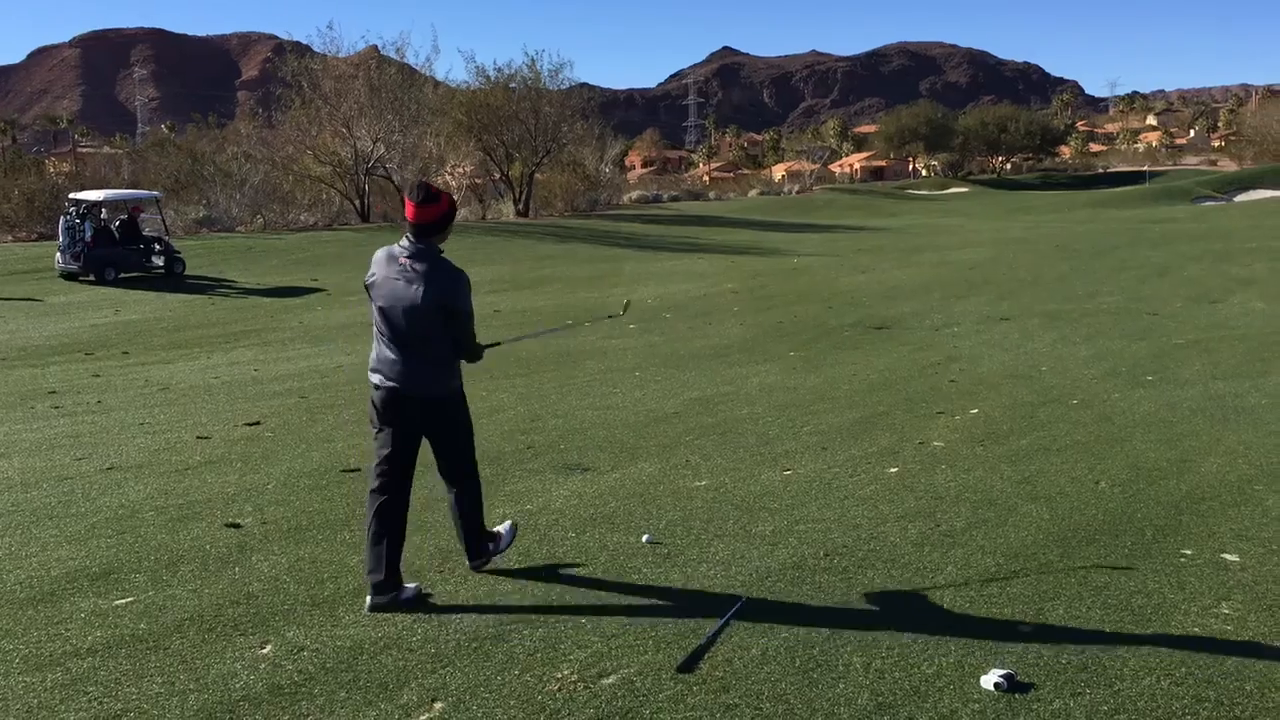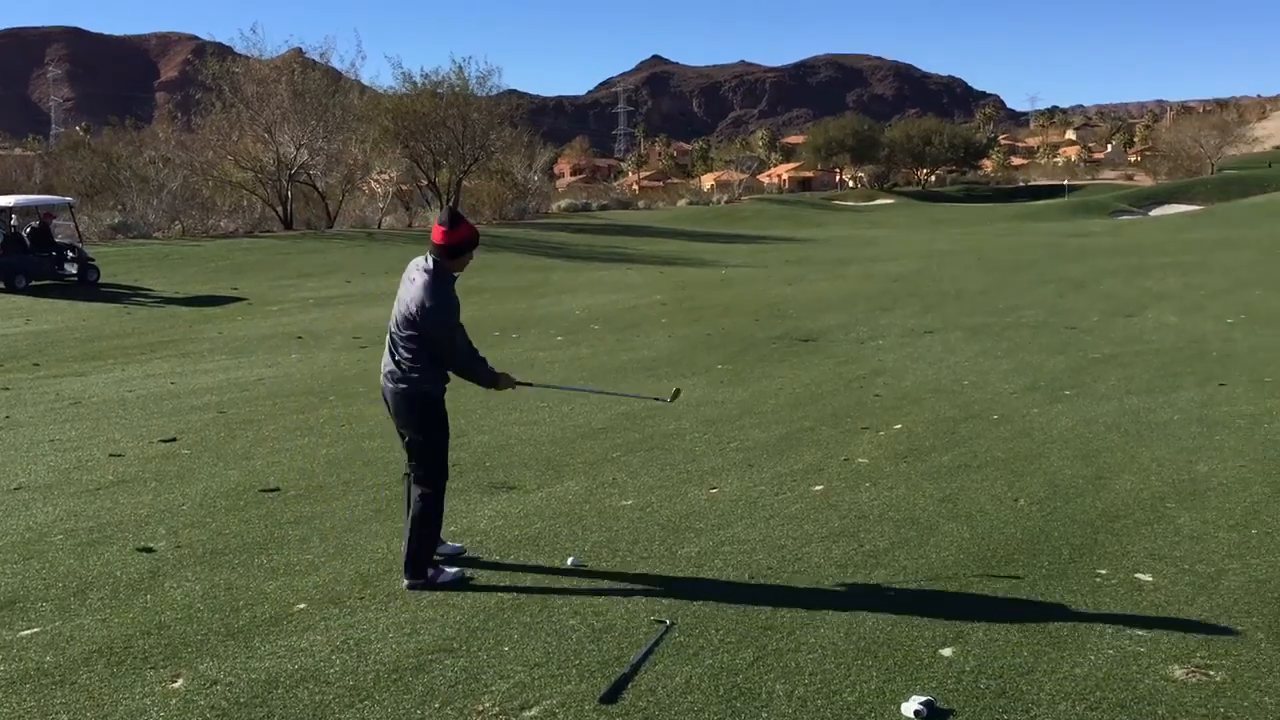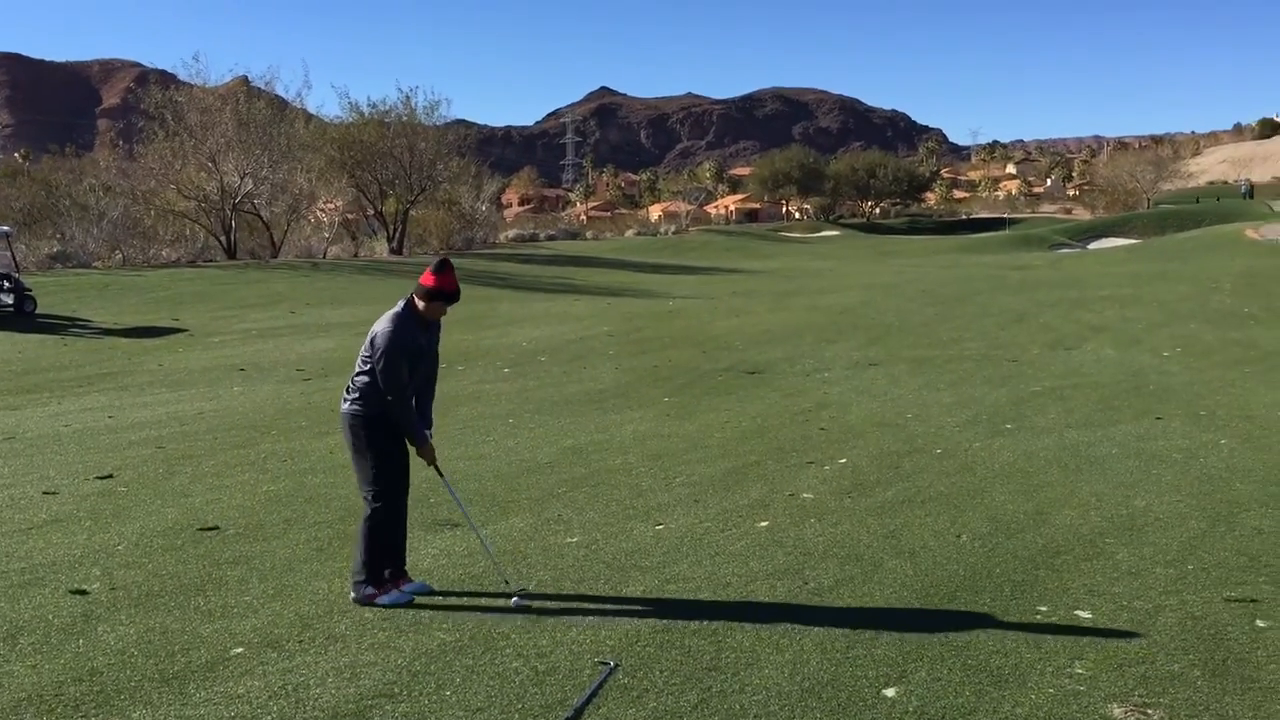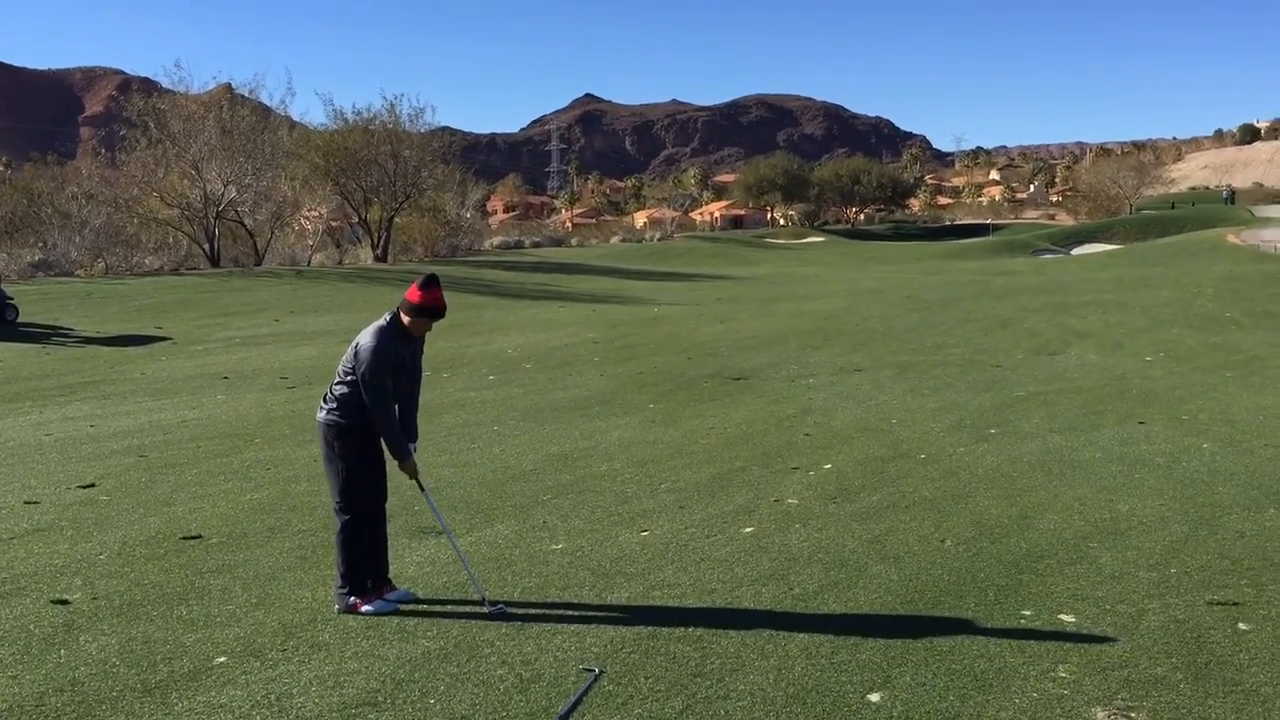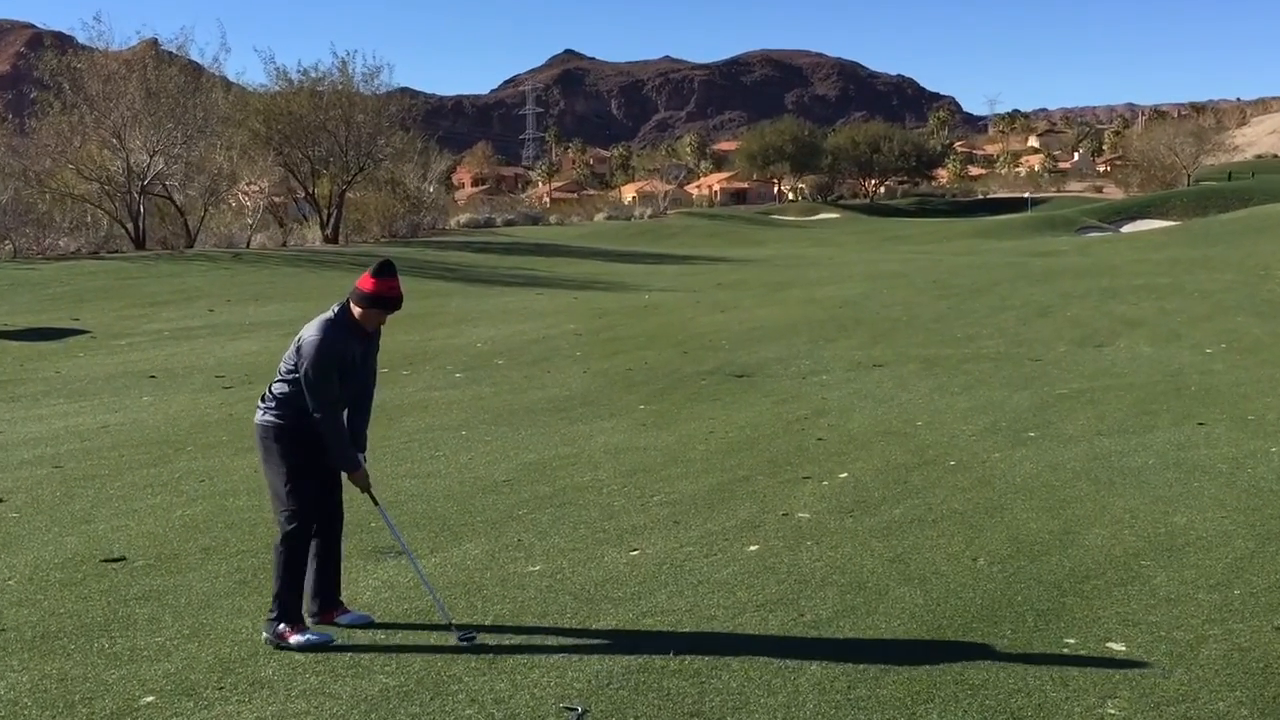
dt=0.7s
person 1, frame 1
left shoulder: (379, 262)
right shoulder: (451, 278)
right elbow: (465, 343)
right wrist: (473, 351)
left hip: (387, 390)
right hip: (438, 393)
left knee: (387, 485)
right knee: (460, 474)
left ankle: (383, 585)
right ankle: (480, 548)
person 1, frame 2
left shoulder: (418, 267)
right shoulder: (435, 298)
right elbow: (455, 355)
left wrist: (483, 370)
right wrist: (491, 378)
left hip: (400, 385)
right hip: (417, 393)
left knee: (421, 466)
right knee: (429, 476)
left ankle: (427, 539)
right ankle: (419, 569)
person 1, frame 3
left shoulder: (429, 324)
right shoulder: (392, 331)
left elbow: (425, 380)
right elbow: (396, 394)
left wrist: (424, 431)
right wrist: (419, 440)
left hip: (388, 416)
right hip: (365, 416)
left knee: (397, 495)
right knee: (380, 498)
left ankle: (393, 573)
right ankle: (365, 583)
person 1, frame 4
left shoulder: (412, 337)
right shoulder: (376, 344)
left elbow: (409, 392)
right elbow: (381, 406)
left wrist: (409, 443)
right wrist: (402, 454)
left hip: (365, 426)
right hip: (341, 425)
left knee: (375, 505)
right knee: (352, 508)
left ankle: (377, 582)
right ankle: (350, 593)
person 1, frame 5
left shoulder: (368, 332)
right shoulder: (321, 339)
left elbow: (361, 394)
right elbow: (324, 410)
left wrist: (356, 452)
right wrist: (350, 465)
left hip: (314, 429)
right hip: (283, 428)
left knee: (329, 516)
right knee: (298, 520)
left ankle: (326, 604)
right ankle: (282, 621)
